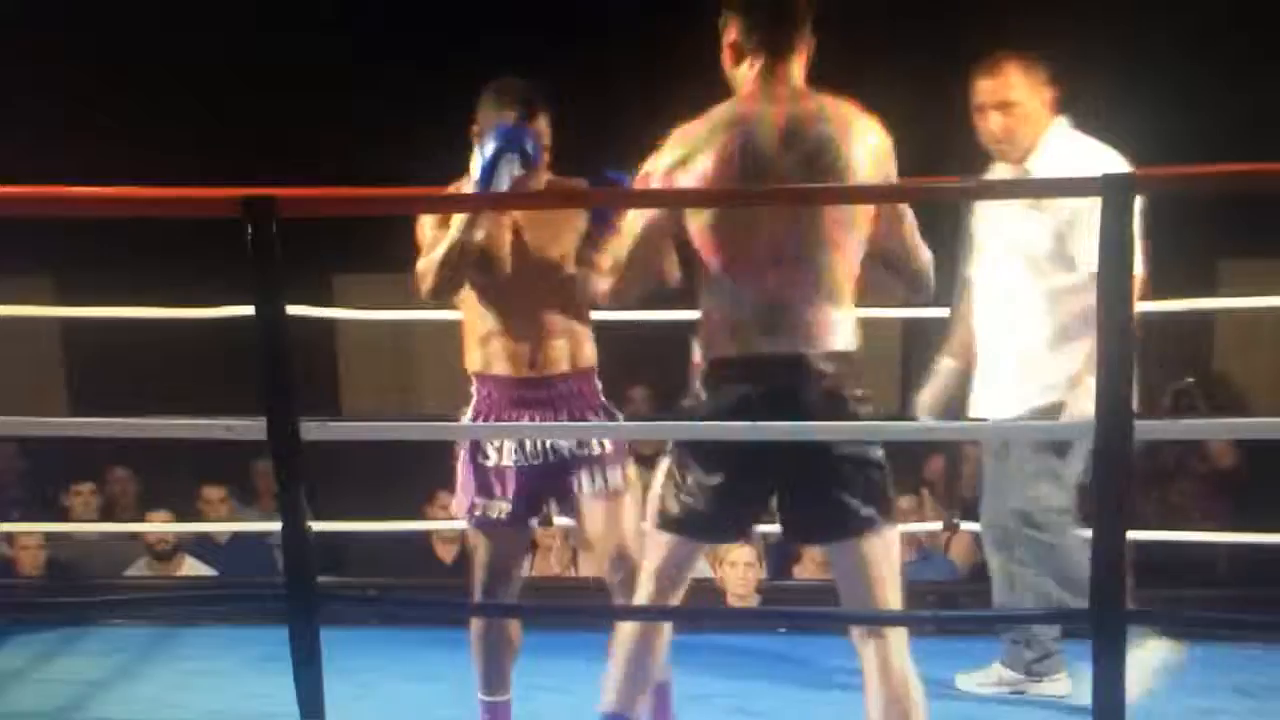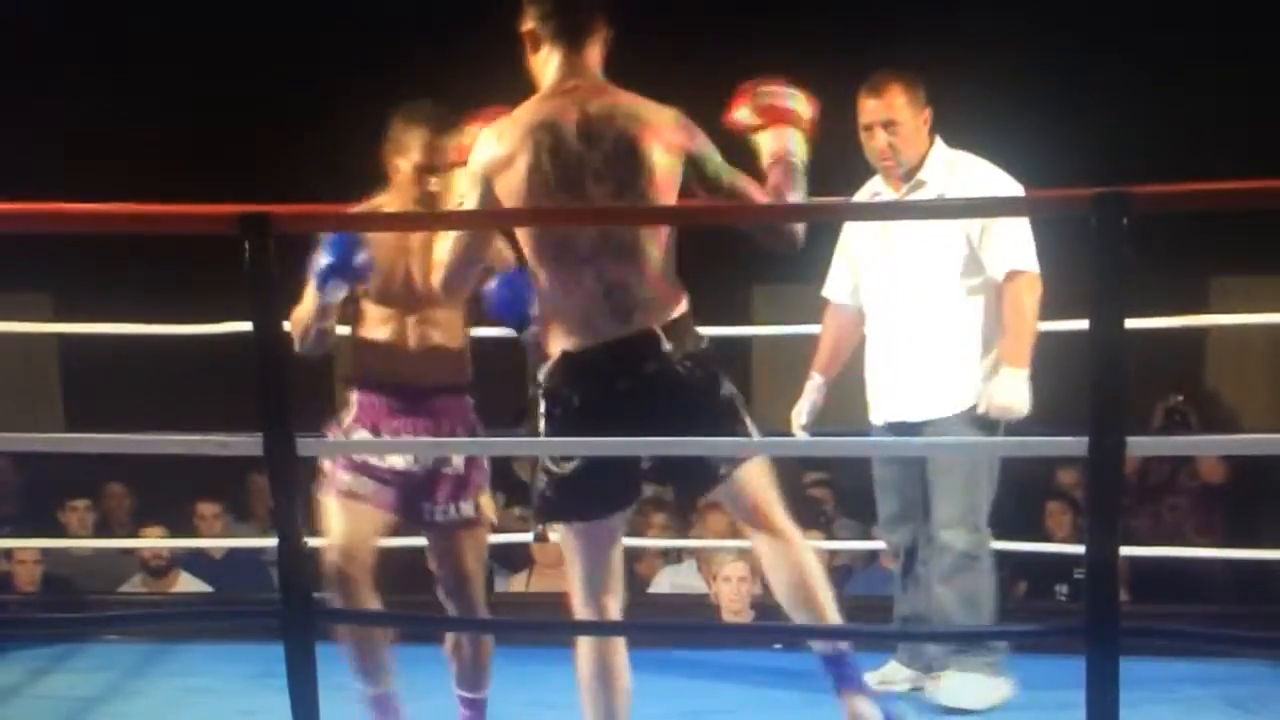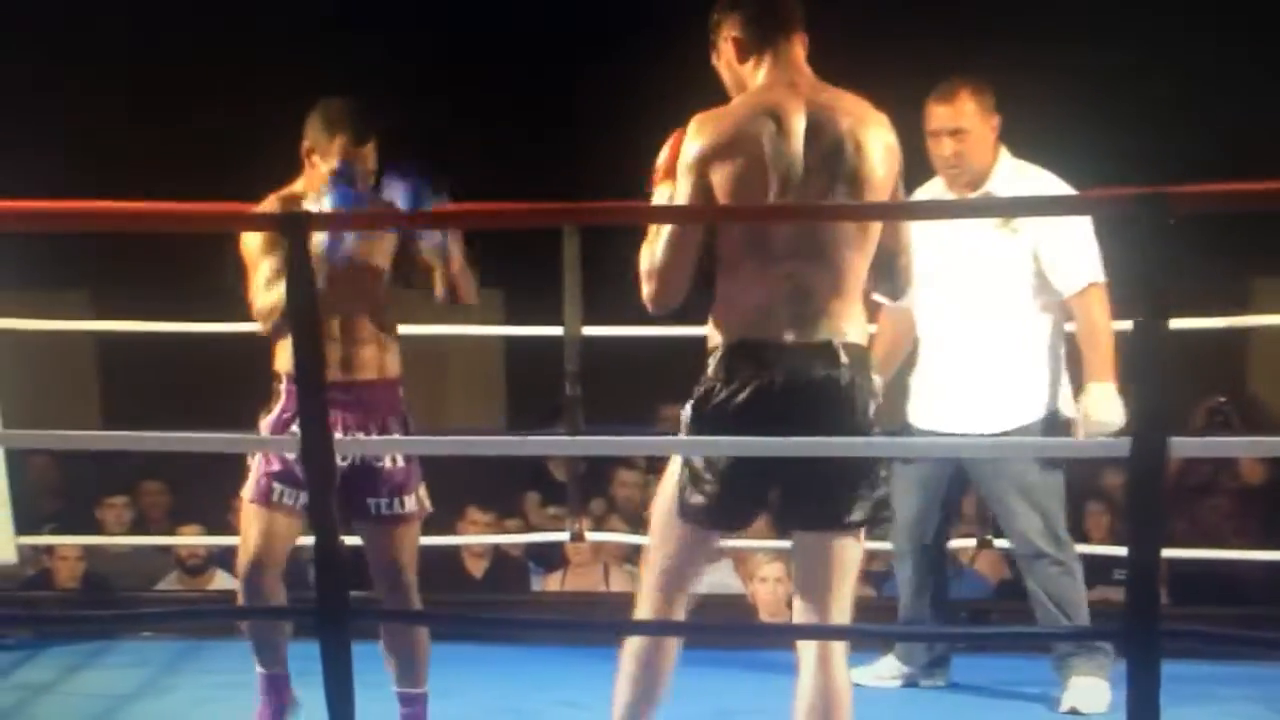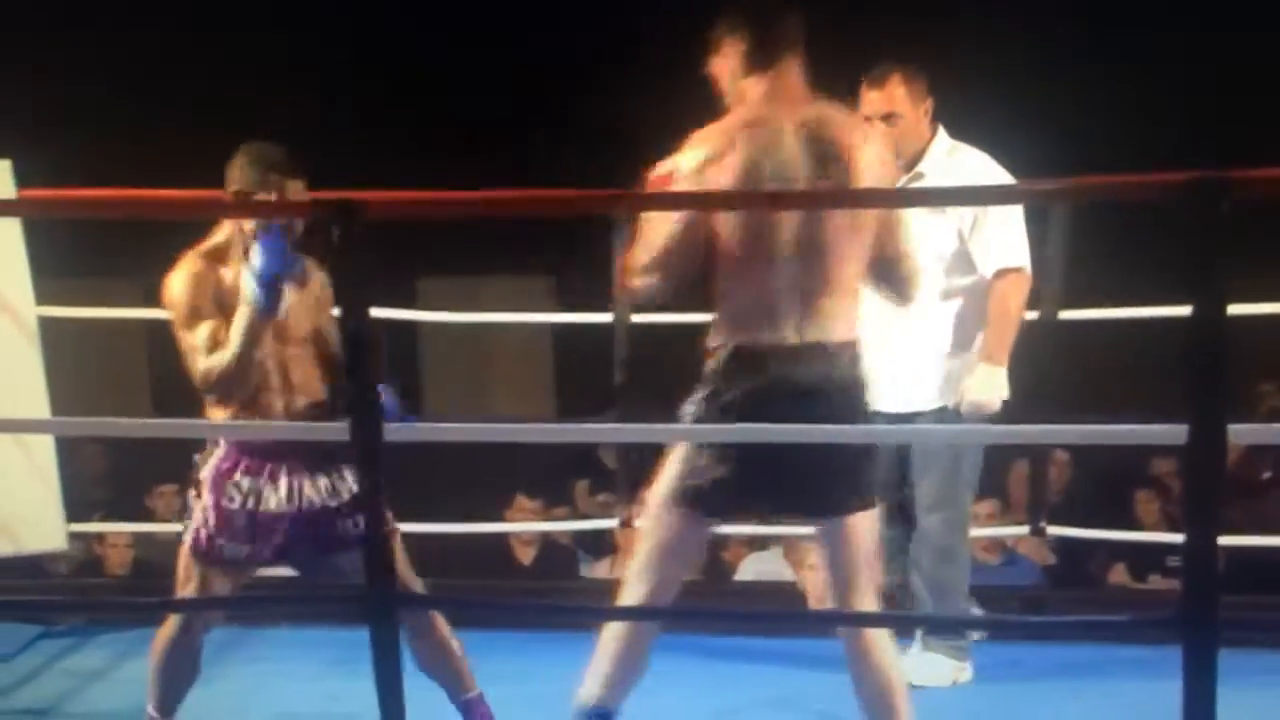
dt=1s
person 1, frame 1
left shoulder: (687, 148)
right shoulder: (864, 134)
left elbow: (611, 283)
right elbow: (919, 274)
left wrist: (643, 203)
left hip: (727, 397)
right hip: (823, 395)
left knee: (657, 590)
right knee: (880, 629)
person 1, frame 2
left shoulder: (497, 146)
right shoulder: (663, 125)
left elbow: (450, 280)
right elbow: (782, 228)
right wrist: (788, 147)
left hip: (585, 385)
right hip: (673, 358)
left knee: (596, 611)
right knee: (769, 520)
person 1, frame 3
left shoulder: (712, 134)
right shoulder: (875, 131)
left elbow: (659, 293)
left wrist: (666, 193)
left hip: (743, 384)
right hip: (837, 384)
left knee: (663, 591)
right knee: (824, 631)
person 1, frame 4
left shoulder: (713, 147)
right shoulder: (863, 144)
left elbow: (647, 280)
right elbow: (901, 283)
left wrist: (659, 208)
left hip: (745, 383)
right hip: (833, 382)
left knee: (650, 579)
right knee: (859, 603)
person 2, frame 1
left shoulder: (1090, 171)
right shoulder: (996, 182)
left wrist: (1095, 380)
right wrist: (948, 366)
left hip: (1059, 391)
right hip: (1002, 390)
left knee: (1034, 513)
right knee: (1003, 526)
left ankle: (1121, 640)
right ankle: (1031, 662)
person 2, frame 2
left shoulder: (980, 184)
right shoulder: (864, 205)
left elbow: (1022, 281)
right elbow: (845, 307)
left wrist: (1014, 369)
right wrist: (817, 383)
left hip: (963, 395)
right hip: (893, 401)
left knee: (957, 532)
right knee: (906, 534)
left ankle: (977, 664)
right ankle: (921, 656)
person 2, frame 3
left shoulder: (1043, 197)
right shoulder: (919, 207)
left elbow: (1087, 293)
right elbow: (900, 306)
left wrist: (1101, 383)
right wrist: (871, 383)
left hip: (1014, 410)
right hip: (931, 409)
left knee: (1040, 542)
right knee: (913, 534)
left ankle: (1084, 664)
right ankle: (921, 654)
person 2, frame 4
left shoulder: (975, 178)
left elbow: (1011, 277)
left wrist: (991, 365)
left hip: (947, 386)
right hip: (881, 386)
left knee: (937, 517)
right knee: (881, 514)
left ankle: (946, 643)
right ankle: (950, 616)
person 3, frame 1
left shoulder: (577, 198)
right shoulder: (446, 208)
right elbow: (434, 286)
right wrist: (476, 203)
left hip: (578, 400)
right hip: (499, 408)
left knee: (624, 561)
right knee: (495, 581)
person 3, frame 2
right shoulder: (352, 230)
right elbow: (304, 342)
right wrist: (321, 297)
left hip: (449, 417)
right hip: (374, 416)
left knee: (465, 587)
right knee: (343, 564)
person 3, frame 3
left shoulder: (387, 214)
right shoulder: (273, 220)
left elbow: (463, 296)
right elbow: (271, 318)
left wrist: (441, 241)
right wrist: (319, 247)
left hip: (379, 411)
right hip: (302, 411)
left knee: (398, 584)
right knee: (256, 565)
person 3, frame 4
left shoulder: (310, 271)
right shoulder: (194, 278)
right elbow: (215, 385)
right wrist: (254, 310)
left hip: (320, 455)
right hip: (245, 462)
left knee: (405, 595)
right knee: (191, 612)
